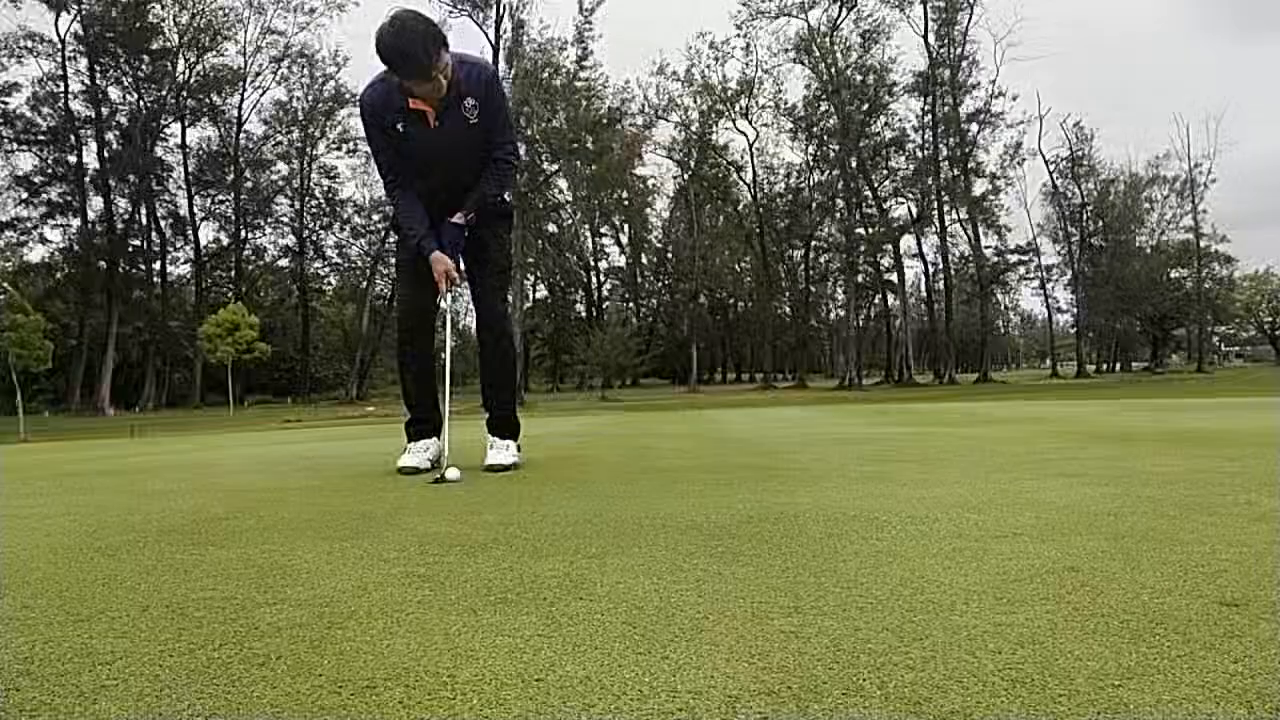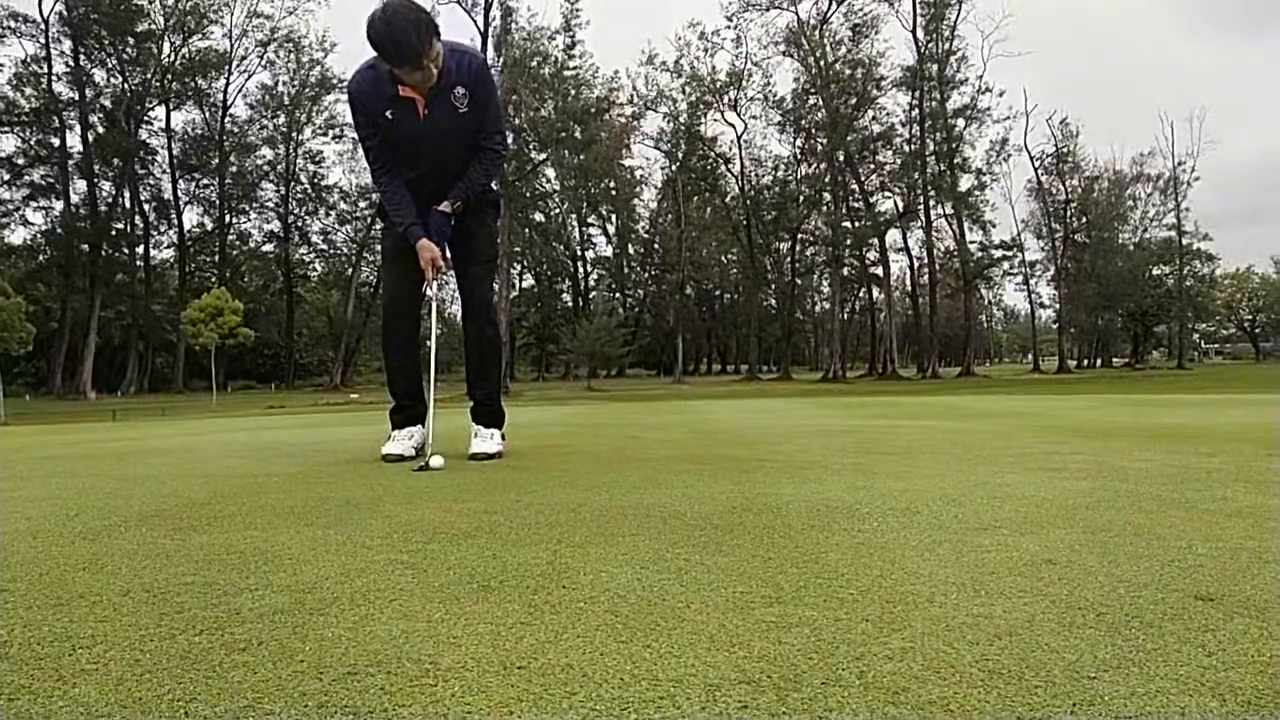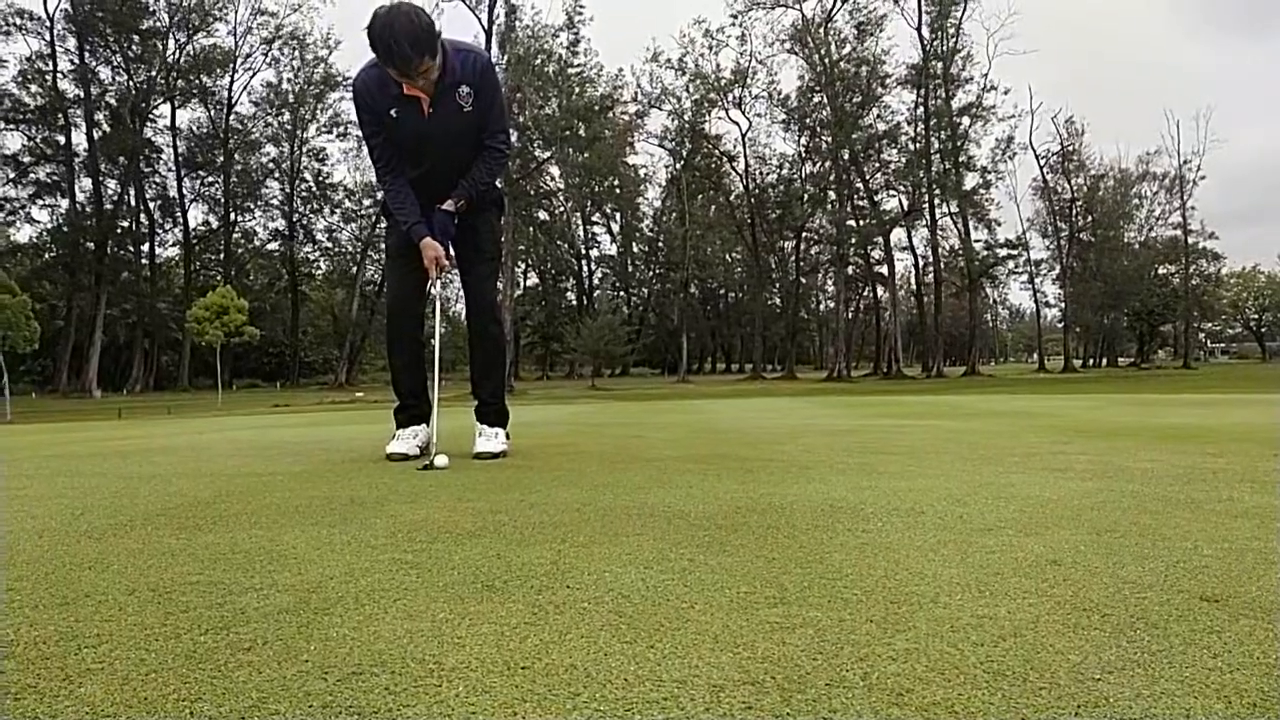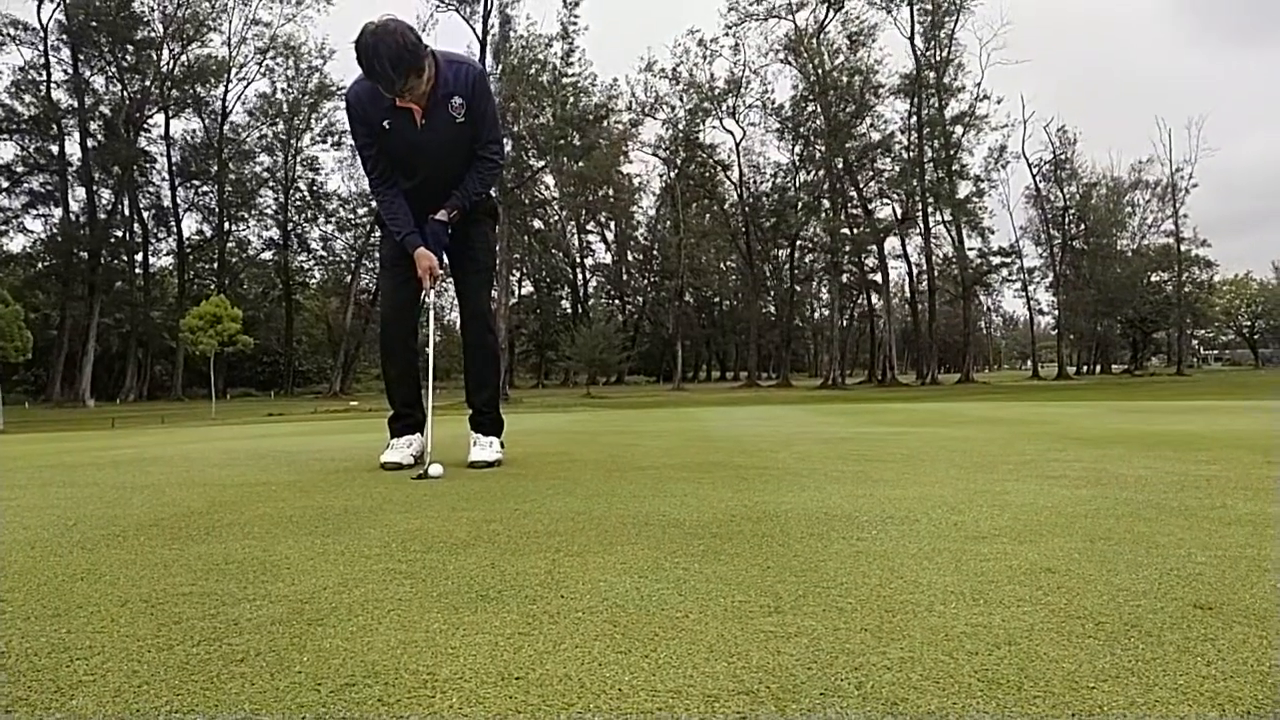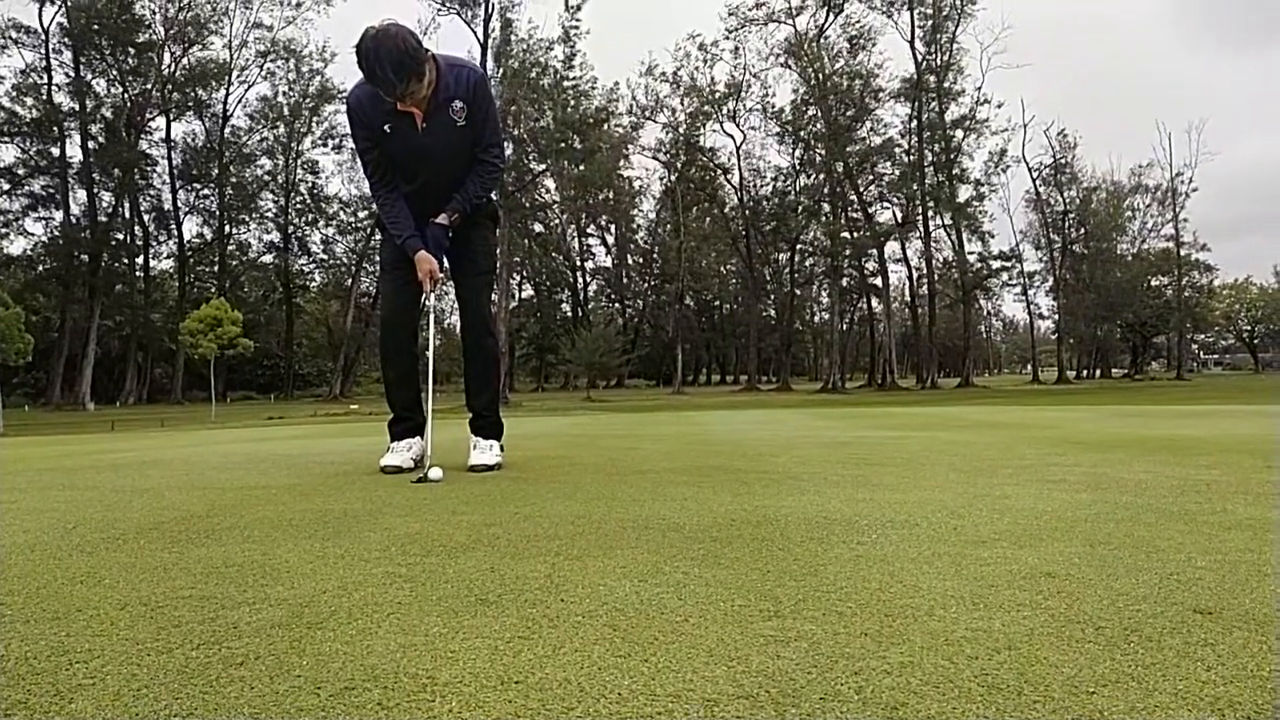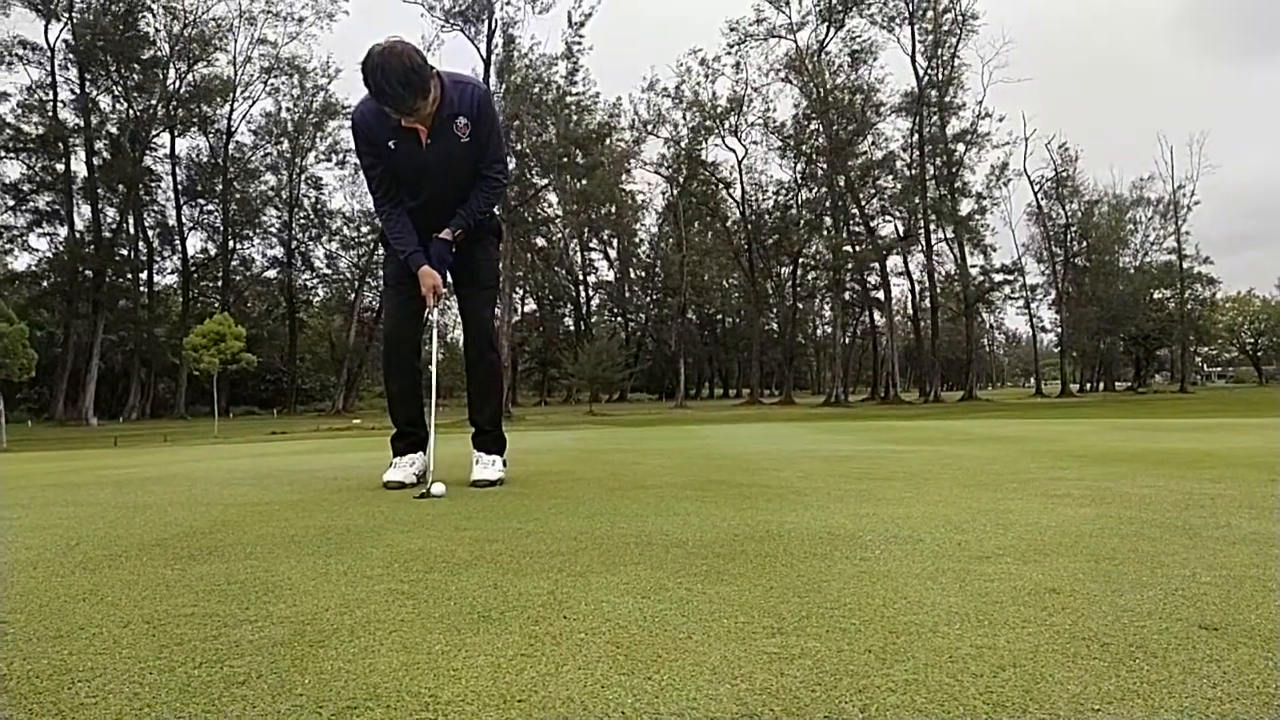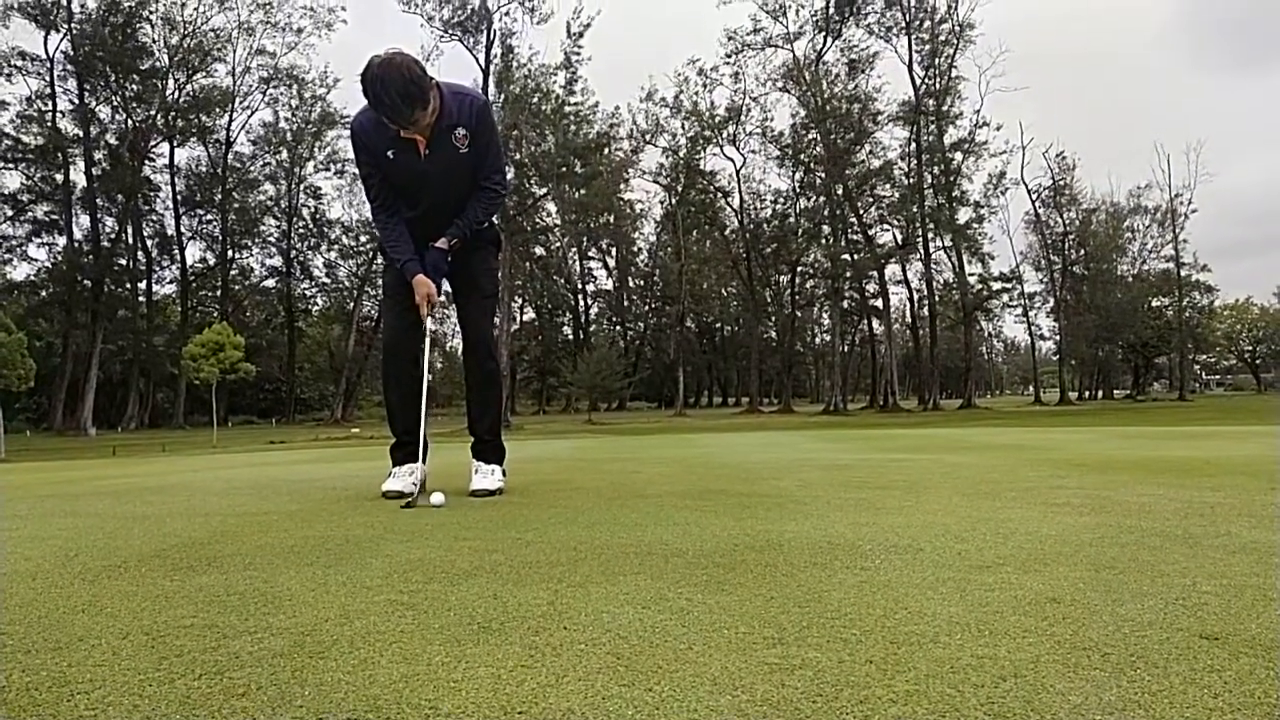
dt=0.4s
person 1, frame 1
left shoulder: (481, 77)
right shoulder: (376, 102)
left elbow: (505, 158)
right elbow: (397, 186)
left wrist: (464, 217)
right wrist: (430, 249)
left hip: (482, 212)
right hip: (419, 220)
left knee: (493, 316)
right knee: (412, 322)
left ankle: (504, 434)
right ankle: (423, 435)
person 1, frame 2
left shoulder: (471, 66)
right shoulder: (365, 88)
left elbow: (494, 147)
right elbow: (385, 173)
left wrist: (452, 205)
right wrist: (417, 236)
left hip: (469, 200)
right hip: (406, 208)
left knee: (479, 304)
right knee: (397, 308)
left ankle: (487, 422)
right ankle: (407, 423)
person 1, frame 3
left shoulder: (475, 65)
right shoulder: (369, 86)
left elbow: (498, 146)
right elbow: (388, 171)
left wrist: (455, 203)
right wrist: (420, 234)
left hip: (473, 199)
right hip: (409, 206)
left knee: (483, 303)
right knee: (400, 307)
left ankle: (492, 421)
right ankle: (411, 422)
person 1, frame 4
left shoulder: (468, 77)
right shoulder: (361, 99)
left elbow: (491, 157)
right elbow: (382, 182)
left wrist: (448, 213)
right wrist: (414, 245)
left hip: (467, 209)
right hip: (403, 217)
left knee: (477, 313)
right knee: (394, 317)
left ankle: (486, 430)
right ankle: (406, 431)
person 1, frame 5
left shoulder: (469, 80)
right shoulder: (362, 103)
left elbow: (492, 160)
right elbow: (383, 186)
left wrist: (449, 216)
right wrist: (415, 248)
left hip: (468, 213)
right hip: (404, 221)
left knee: (477, 317)
right knee: (395, 320)
left ankle: (487, 433)
right ankle: (406, 434)
person 1, frame 6
left shoulder: (473, 97)
right shoulder: (366, 119)
left elbow: (495, 176)
right elbow: (386, 202)
left wrist: (452, 233)
right wrist: (418, 263)
left hip: (471, 229)
right hip: (407, 236)
left knee: (480, 331)
right knee: (398, 335)
left ankle: (489, 449)
right ankle: (409, 449)
person 1, frame 7
left shoulder: (472, 108)
right shoulder: (366, 129)
left elbow: (494, 187)
right elbow: (384, 210)
left wrist: (448, 242)
right wrist: (413, 272)
left hip: (469, 239)
right hip: (407, 246)
left knee: (479, 340)
right knee: (398, 345)
left ankle: (488, 457)
right ankle: (407, 459)
